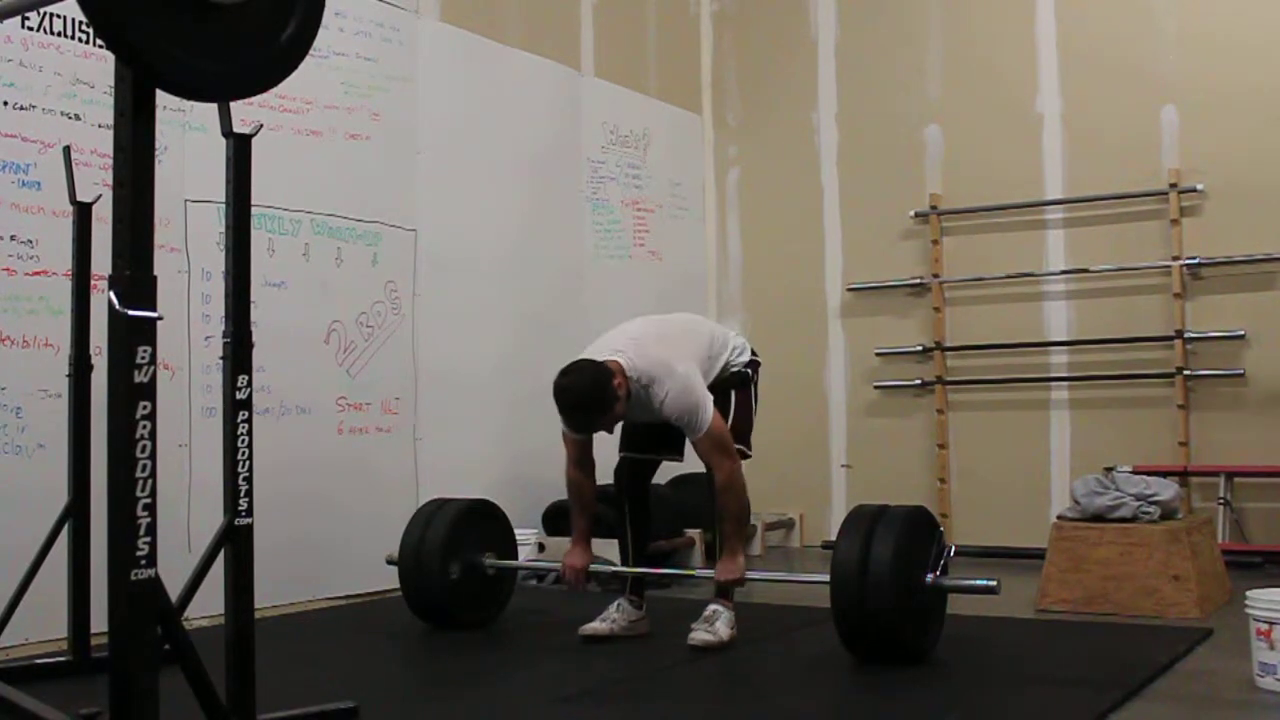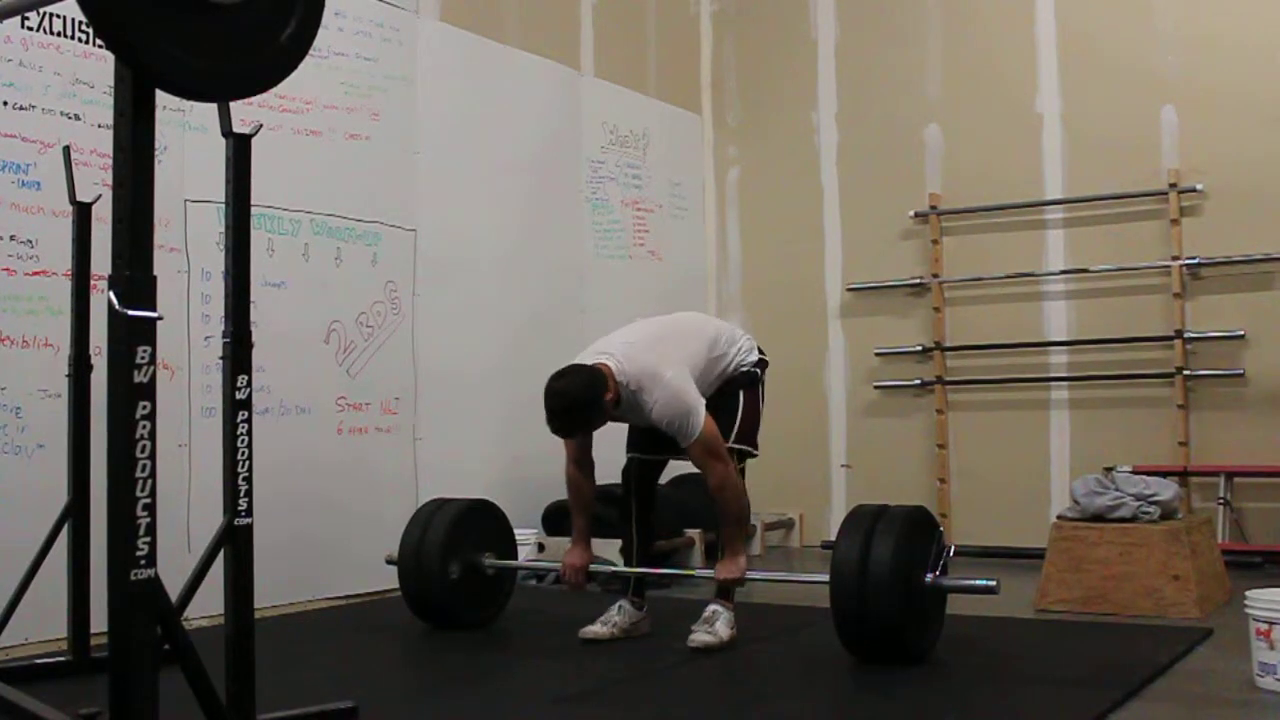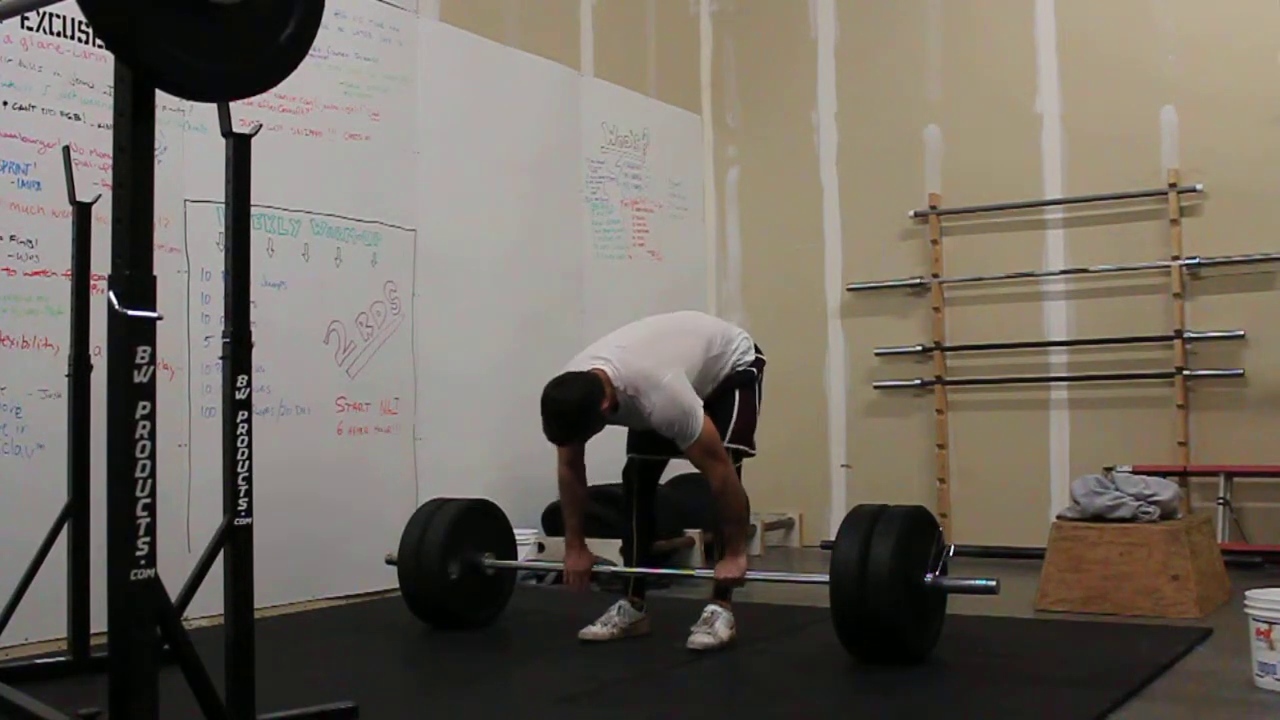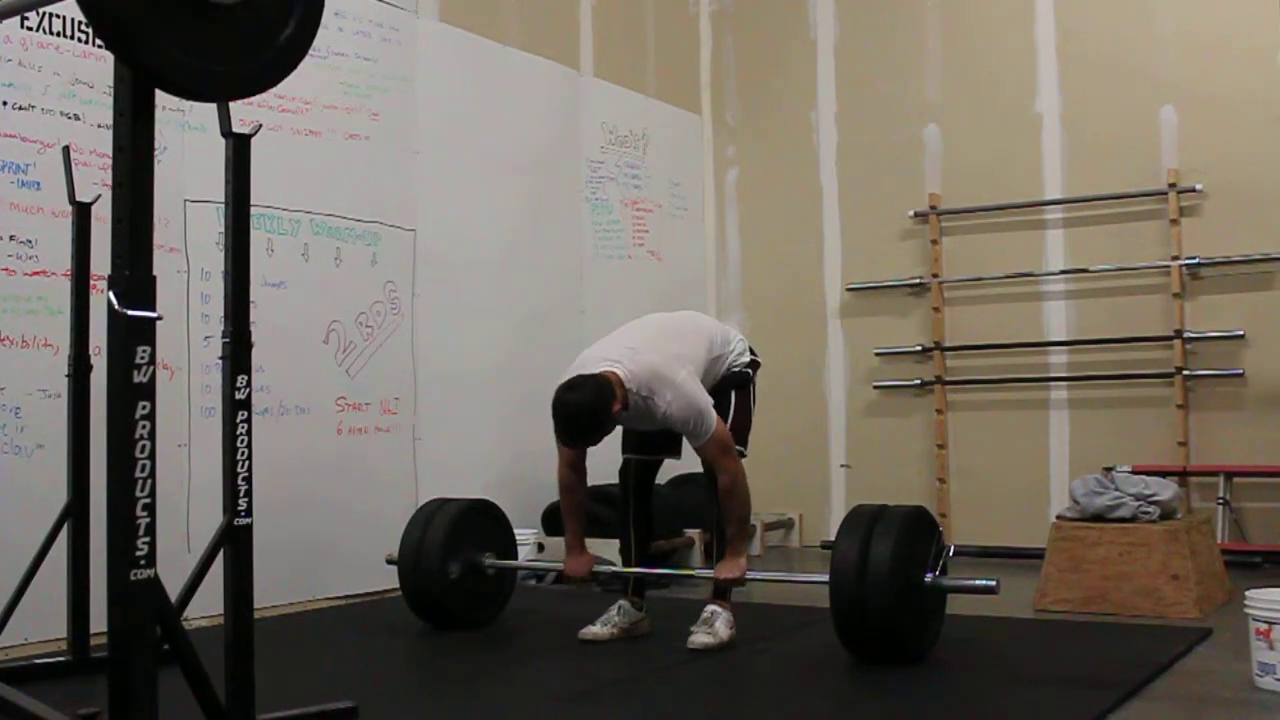
dt=0.4s
person 1, frame 1
left shoulder: (672, 385)
right shoulder: (579, 389)
left elbow: (727, 466)
right elbow: (579, 467)
left wrist: (733, 553)
right wrist: (579, 544)
left hip: (727, 369)
right hip: (656, 371)
left knee: (723, 469)
right knee: (628, 476)
left ankle: (721, 606)
right ankle: (631, 603)
person 1, frame 2
left shoulder: (662, 391)
right shoulder: (576, 388)
left elbow: (719, 469)
right elbow: (579, 466)
left wrist: (734, 554)
right wrist: (580, 543)
left hip: (734, 367)
right hip: (683, 356)
left knee: (728, 468)
right knee: (636, 477)
left ankle: (722, 607)
right ankle: (633, 605)
person 1, frame 3
left shoulder: (660, 395)
right shoulder: (571, 392)
left elbow: (719, 470)
right elbow: (570, 468)
left wrist: (735, 553)
right wrist: (574, 546)
left hip: (731, 364)
right hip: (671, 357)
left knee: (724, 468)
right knee: (637, 479)
left ankle: (720, 608)
right ankle: (633, 606)
person 1, frame 4
left shoulder: (671, 394)
right shoulder: (575, 395)
left elbow: (729, 470)
right elbow: (571, 471)
left wrist: (736, 554)
right wrist: (575, 549)
left hip: (726, 366)
right hip: (662, 355)
left knee: (717, 476)
right knee: (633, 479)
left ankle: (719, 607)
right ankle: (632, 605)
